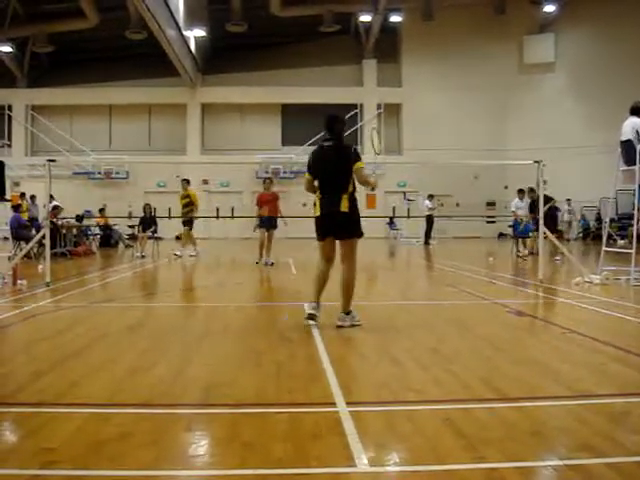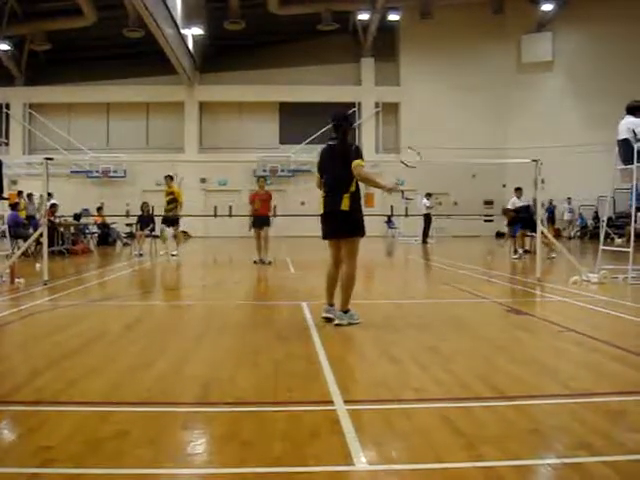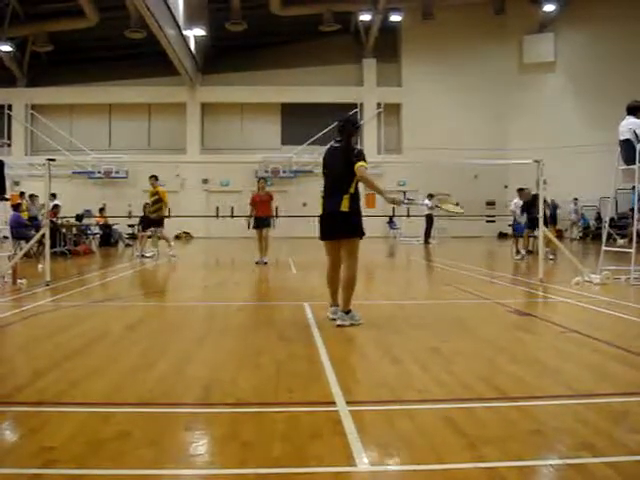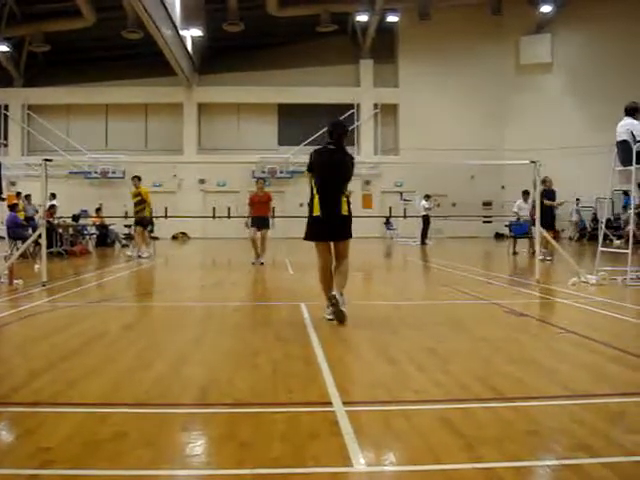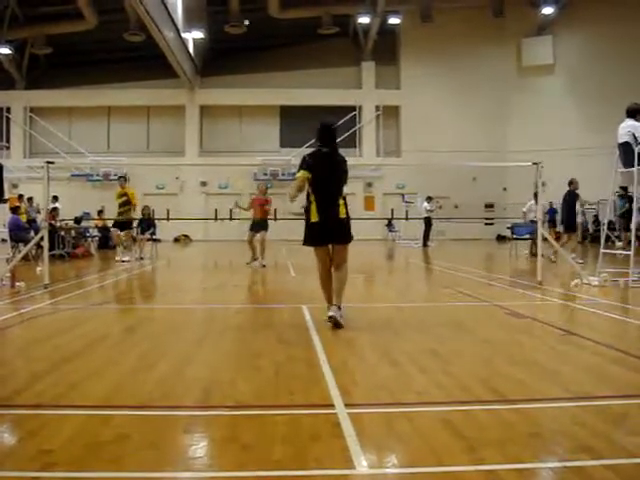
dt=0.4s
person 1, frame 1
left shoulder: (316, 153)
right shoulder: (349, 151)
left elbow: (308, 186)
right elbow: (361, 178)
right wrist: (372, 184)
left hip: (323, 211)
right hip: (345, 209)
left knee: (325, 261)
right knee: (348, 262)
left ankle: (314, 305)
right ankle: (345, 314)
person 1, frame 2
left shoulder: (325, 151)
right shoulder: (351, 149)
right elbow: (360, 174)
right wrist: (385, 187)
left hip: (328, 209)
right hip: (347, 208)
left knee: (335, 260)
right knee: (349, 261)
left ankle: (329, 306)
right ankle: (343, 312)
person 1, frame 3
left shoulder: (328, 152)
right shoulder: (355, 152)
right elbow: (362, 175)
right wrist: (386, 197)
left hip: (327, 210)
right hip: (347, 210)
left knee: (333, 261)
right knee: (349, 262)
left ankle: (334, 307)
right ankle: (345, 312)
person 1, frame 4
left shoulder: (317, 154)
right shoulder: (348, 159)
left hip: (319, 212)
right hip: (342, 211)
left knee: (324, 261)
right knee: (342, 259)
left ankle: (330, 305)
right ankle: (337, 293)
person 1, frame 5
left shoulder: (310, 159)
right shoulder: (341, 160)
left elbow: (299, 184)
left wrist: (293, 195)
left hip: (316, 217)
right hip: (339, 215)
left knee: (324, 266)
right knee: (340, 265)
left ankle: (331, 308)
right ankle: (336, 309)
